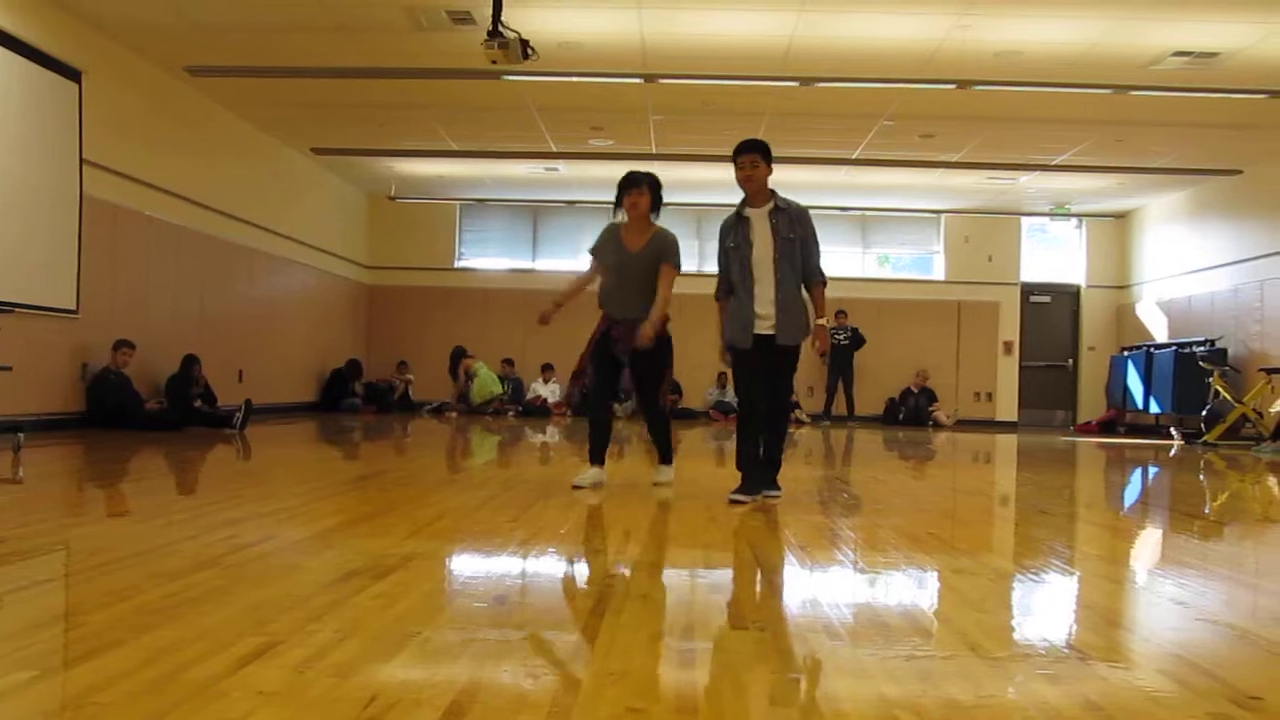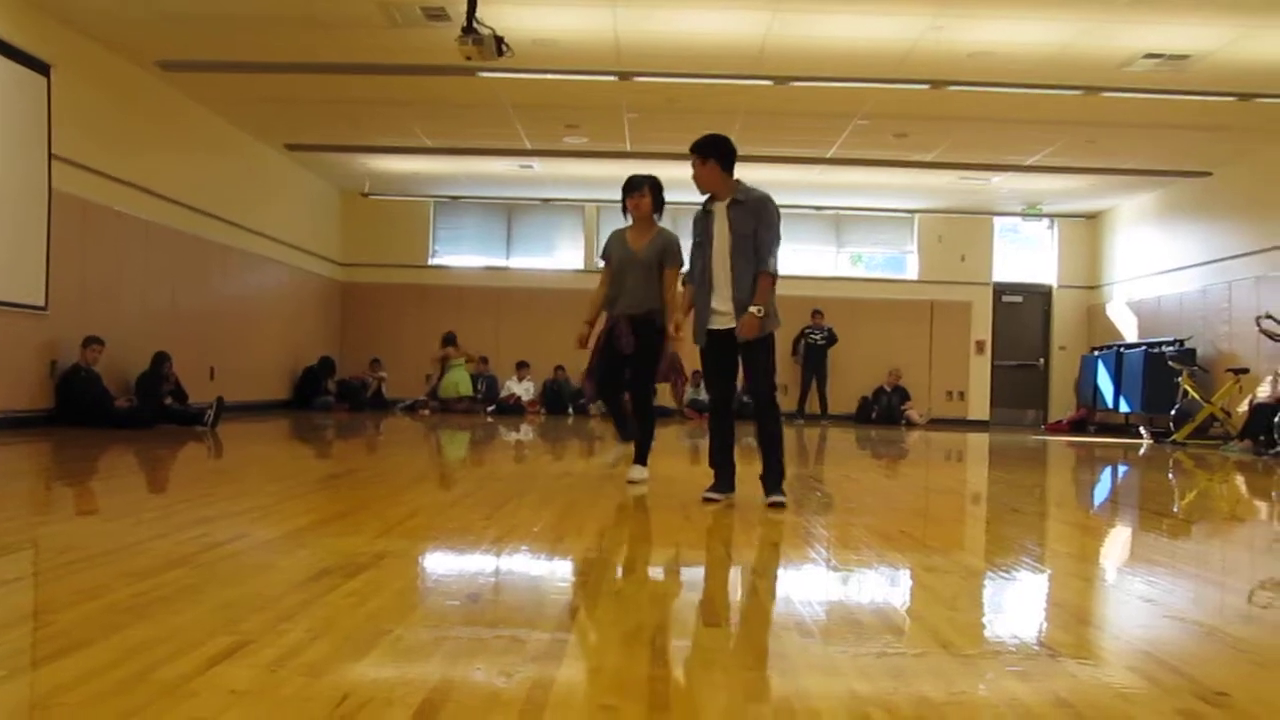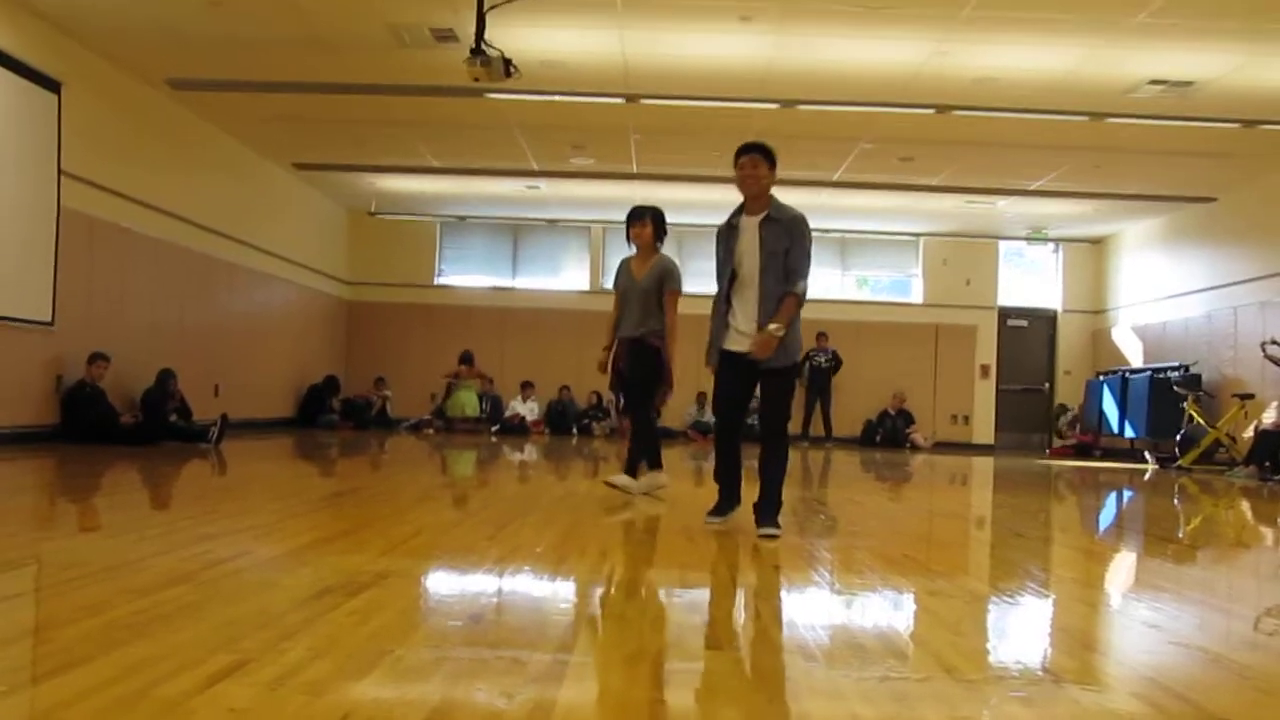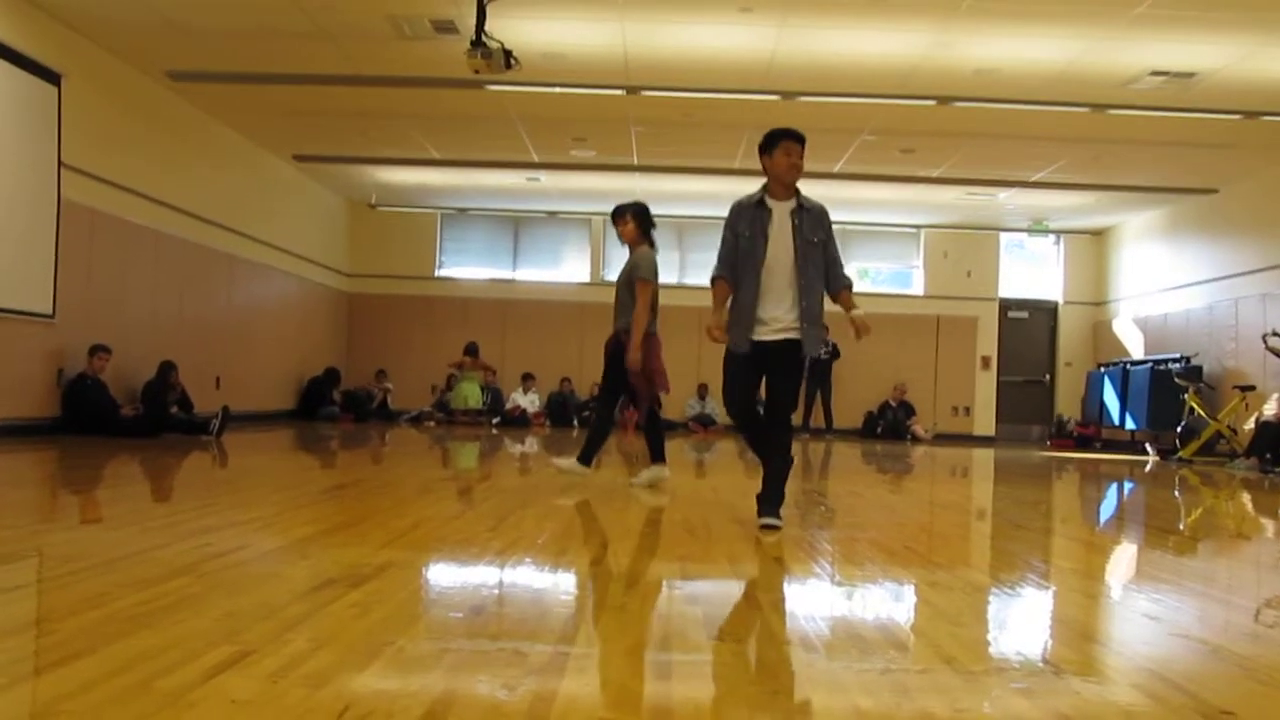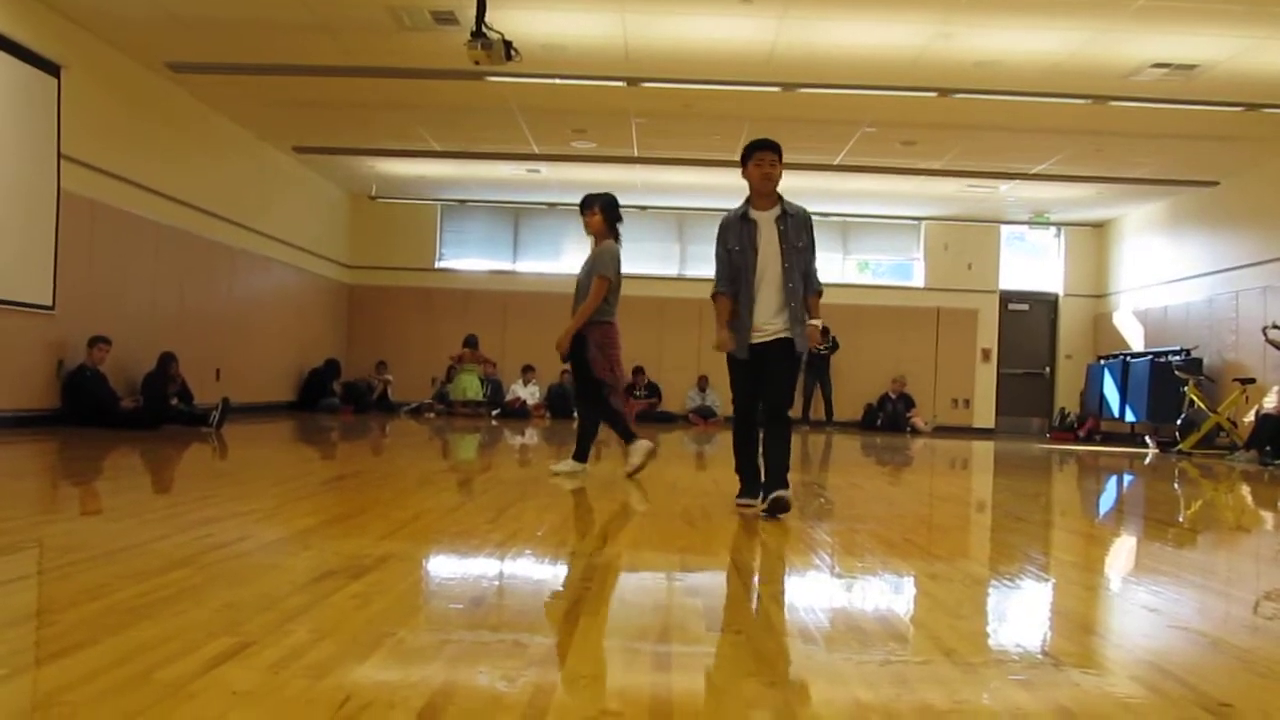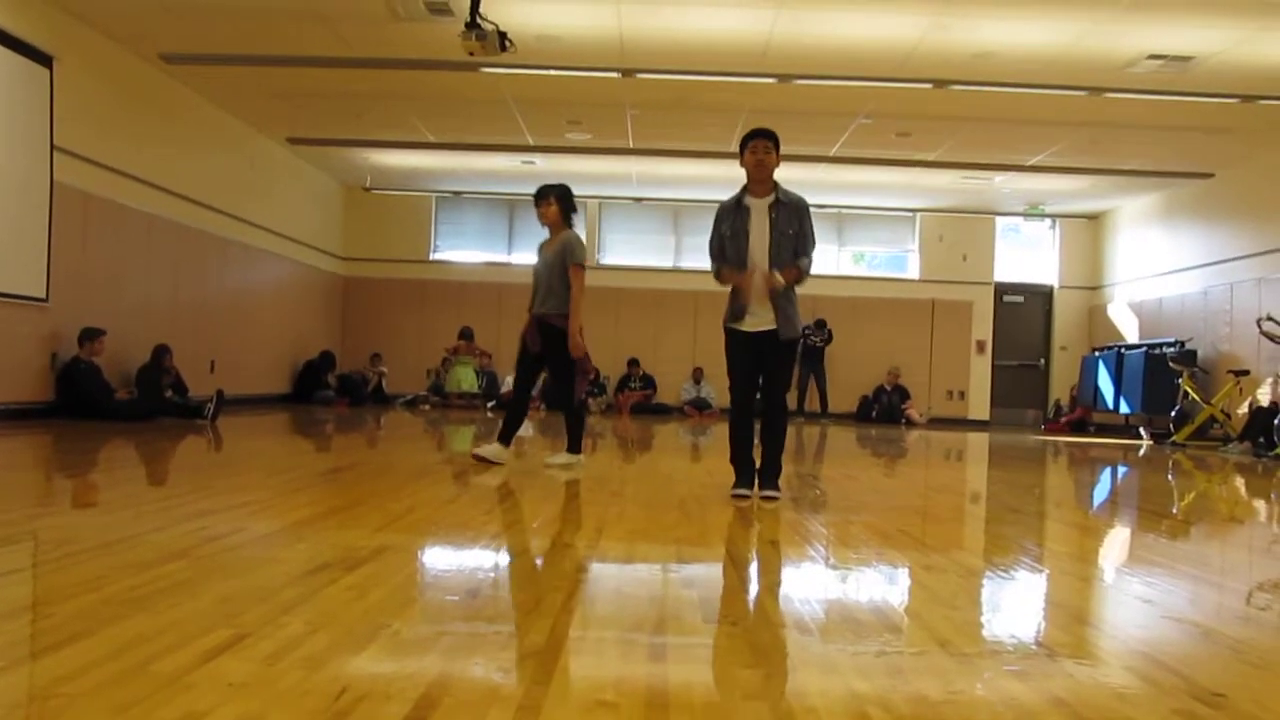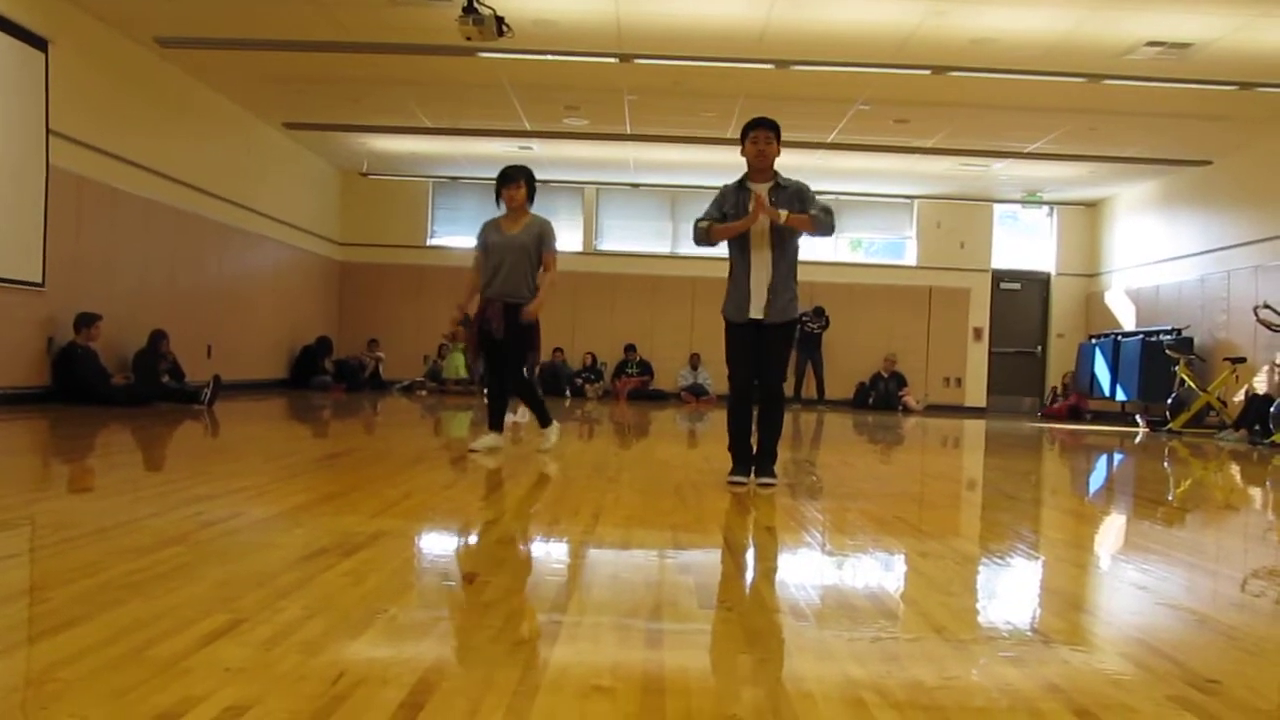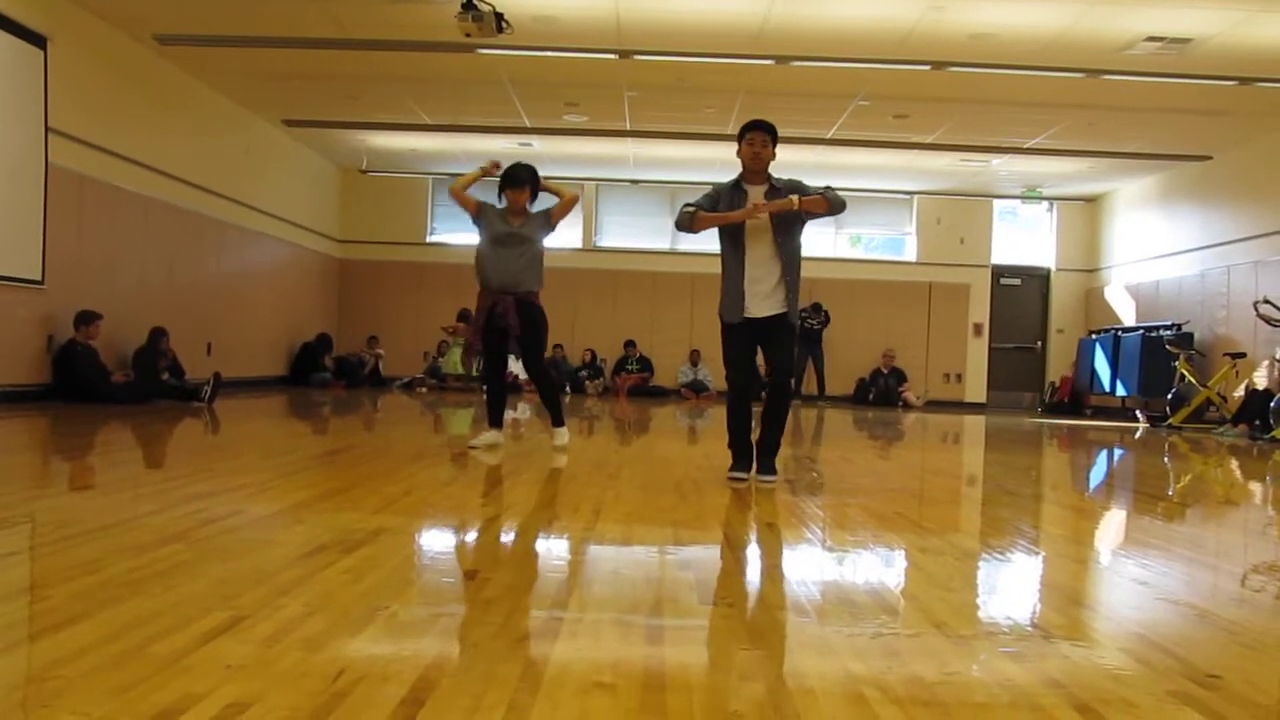
dt=0.5s
person 1, frame 1
left shoulder: (796, 216)
right shoulder: (730, 226)
left elbow: (812, 273)
right elbow: (725, 286)
left wrist: (820, 319)
right wrist: (723, 333)
left hip: (786, 329)
right hip: (745, 331)
left knee: (778, 405)
right knee: (749, 405)
left ankle: (770, 474)
right ankle: (750, 479)
person 1, frame 2
left shoulder: (759, 204)
right shoulder: (702, 216)
left elbow: (767, 263)
left wrist: (755, 310)
right wrist: (682, 314)
left hip: (753, 322)
right hip: (713, 325)
left knee: (763, 397)
right knee: (719, 402)
left ankle: (774, 480)
right ankle: (723, 477)
person 1, frame 3
left shoulder: (793, 223)
right shoulder: (727, 230)
left elbow: (797, 285)
left wrist: (775, 329)
right wrist: (713, 344)
left hip: (777, 346)
right hip: (733, 345)
left knee: (774, 428)
right knee: (726, 420)
left ankle: (768, 512)
right ankle: (727, 494)
person 1, frame 4
left shoulder: (816, 215)
right shoulder: (743, 211)
left elbow: (833, 272)
right elbow: (726, 268)
left wrist: (852, 310)
right wrist: (718, 311)
left hip: (792, 335)
right hip: (746, 333)
left knee: (780, 418)
right knee: (738, 407)
left ankle: (771, 502)
right ankle: (778, 465)
person 1, frame 5
left shoulder: (800, 220)
right shoulder: (731, 225)
left elbow: (809, 277)
right elbow: (724, 284)
left wrist: (814, 319)
right wrist: (722, 329)
left hip: (786, 335)
right hip: (744, 337)
left knee: (777, 411)
right knee: (746, 412)
left ankle: (776, 487)
right ankle: (749, 484)
person 1, frame 6
left shoulder: (795, 207)
right shoulder: (728, 210)
left elbow: (805, 259)
right elbow: (717, 262)
left wrist: (781, 279)
right wrist: (735, 278)
left hip: (782, 324)
right hip: (741, 323)
left knee: (775, 400)
right knee: (741, 399)
left ankle: (770, 476)
right ankle: (743, 475)
person 1, frame 7
left shoulder: (795, 192)
right shoulder: (729, 194)
left elbow: (826, 223)
right elbow: (701, 233)
left wrist: (778, 216)
right wrist: (745, 222)
left hip: (780, 309)
right hip: (740, 309)
left knee: (772, 387)
right knee: (740, 386)
left ankle: (765, 462)
right ankle: (740, 461)
person 1, frame 8
left shoulder: (791, 191)
right shoulder: (723, 194)
left elbow: (837, 203)
right elbow: (684, 220)
left wrist: (790, 204)
right wrist: (735, 216)
left hip: (779, 309)
right hip: (737, 310)
left knee: (780, 382)
right knee: (739, 384)
left ankle: (767, 457)
right ankle: (740, 457)
person 2, frame 1
left shoulder: (665, 241)
right shoulder: (609, 235)
left elbow: (665, 287)
right elbow: (590, 276)
left wrist: (653, 322)
right wrist: (557, 305)
left hip: (648, 330)
right hip: (611, 327)
left knee: (649, 399)
right knee: (599, 396)
left ankle: (666, 462)
right ankle: (596, 467)
person 2, frame 2
left shoulder: (667, 241)
right shoulder: (615, 239)
left elbow: (671, 290)
right elbow: (604, 284)
left wrist: (671, 327)
right wrist: (588, 321)
left hip: (649, 326)
right hip: (616, 324)
left knee: (641, 393)
right knee: (606, 387)
left ankle: (640, 461)
right ankle: (627, 440)
person 2, frame 3
left shoulder: (666, 266)
right shoulder: (625, 265)
left elbow: (670, 314)
right elbow: (617, 311)
left wrist: (668, 354)
right wrist: (607, 347)
left hip: (650, 345)
right hip: (627, 345)
left knee: (639, 409)
right knee: (639, 410)
left ankle: (630, 474)
right ankle: (655, 471)
person 2, frame 4
left shoulder: (644, 257)
right shoulder: (634, 258)
left elbow: (643, 305)
left wrist: (635, 346)
right wrist: (623, 343)
left hip: (634, 341)
right hip: (626, 340)
left knee: (606, 401)
right knee: (645, 404)
left ankle: (583, 461)
right ankle: (658, 465)
person 2, frame 5
left shoulder: (607, 250)
right shoulder: (599, 250)
left elbow: (594, 299)
left wrist: (567, 333)
right wrist: (571, 332)
left hip: (595, 333)
right hip: (589, 333)
left knee: (589, 397)
right knee: (597, 397)
left ankle: (580, 458)
right ankle: (635, 443)
person 2, frame 6
left shoulder: (571, 242)
right shoulder: (544, 246)
left elbow: (577, 290)
left wrist: (574, 331)
right wrist: (529, 324)
left hip: (559, 326)
right hip: (539, 327)
left knee: (567, 391)
right knee: (521, 387)
left ankle: (574, 451)
right ankle: (501, 446)
person 2, frame 7
left shoulder: (541, 227)
right shoulder: (489, 228)
left elbow: (550, 270)
right elbow: (478, 270)
left wrist: (537, 300)
right wrist: (463, 304)
left hip: (522, 310)
right hip: (489, 310)
left knee: (514, 374)
right knee: (494, 374)
left ankle: (548, 425)
right ankle: (495, 432)
person 2, frame 8
left shoulder: (541, 221)
right shoulder: (488, 215)
left elbow: (572, 197)
right elbow: (455, 191)
left wrist: (545, 186)
right wrist: (483, 173)
left hip: (527, 303)
right hip: (493, 303)
left knee: (536, 366)
right knee: (494, 368)
left ankle: (559, 426)
right ankle: (495, 429)
